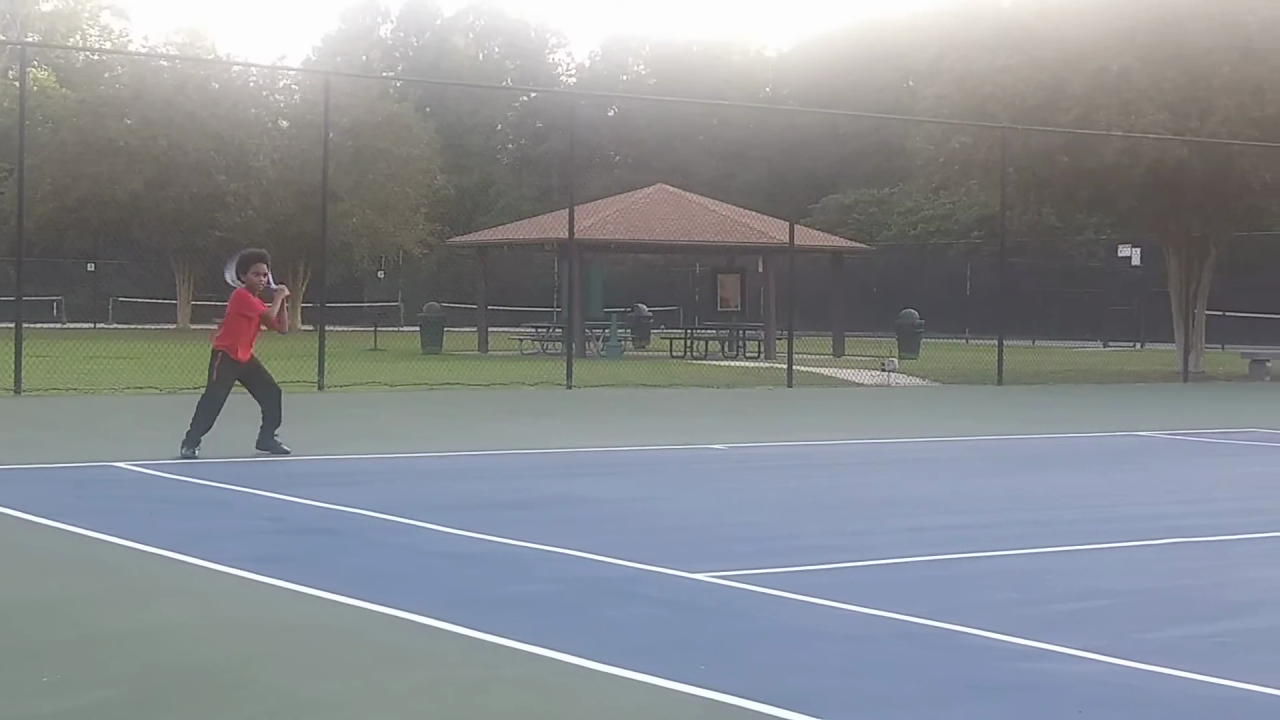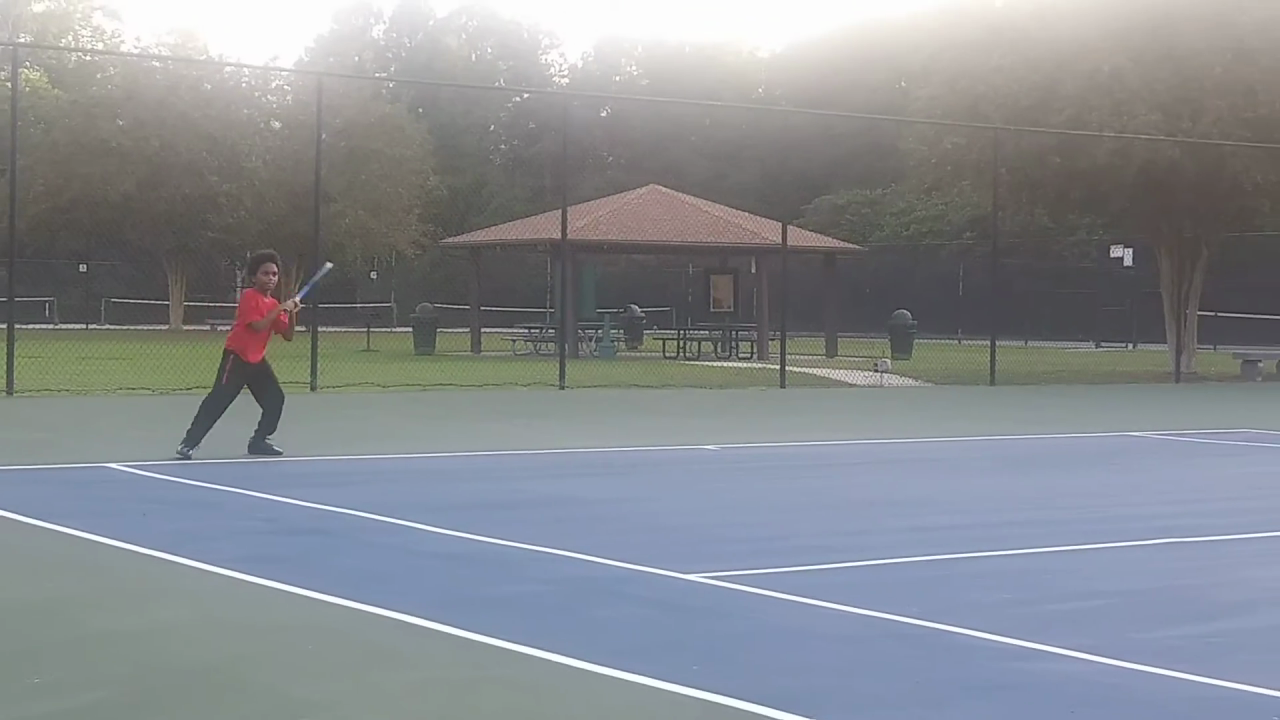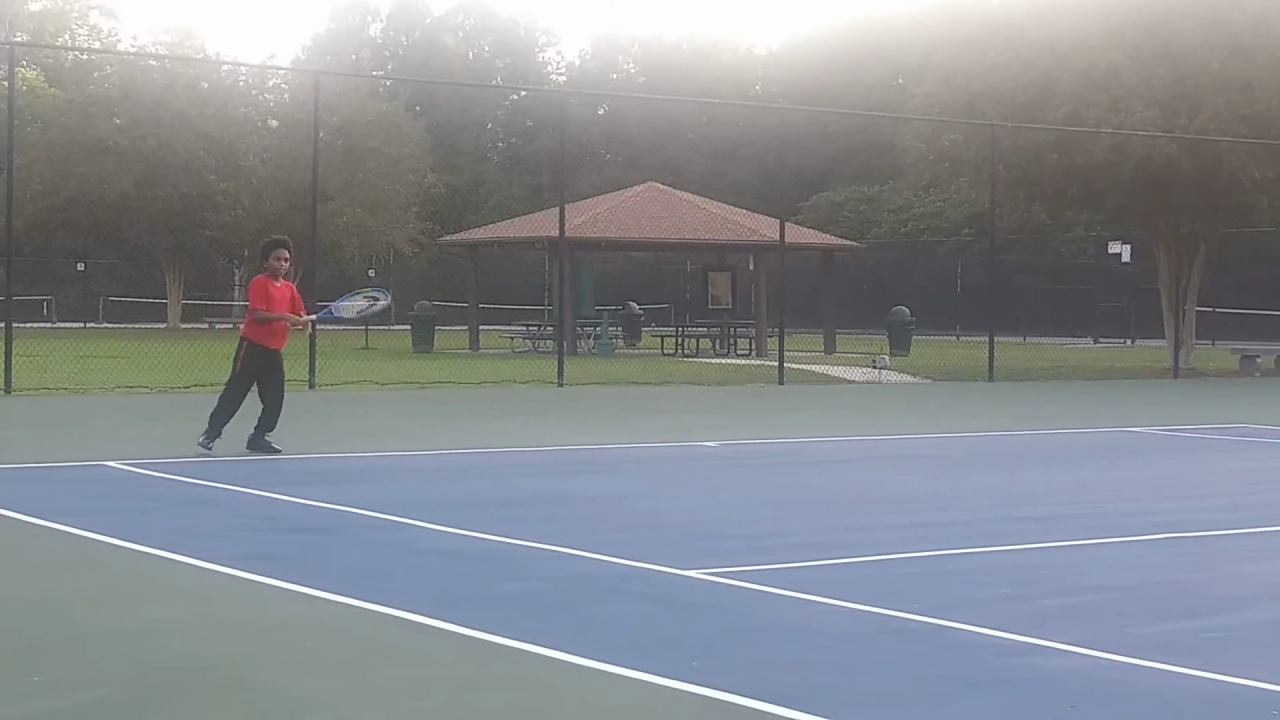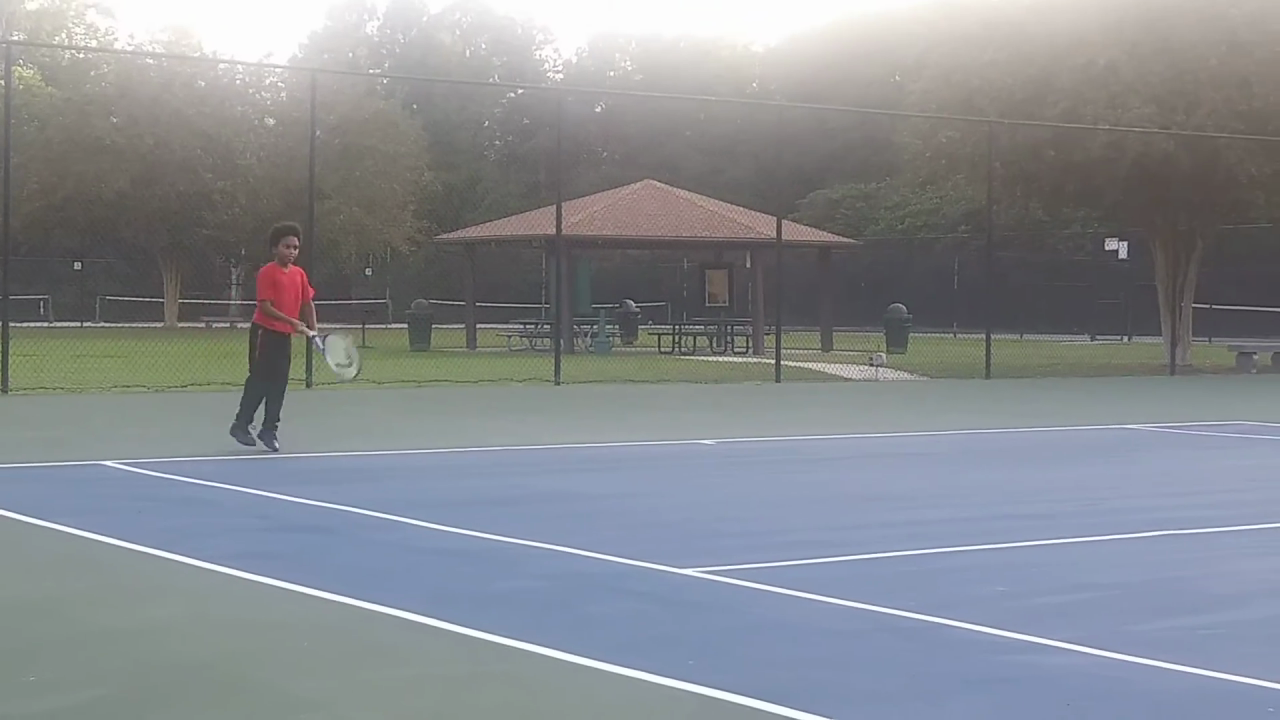
dt=0.1s
person 1, frame 1
left shoulder: (261, 301)
right shoulder: (241, 295)
left elbow: (281, 328)
right elbow: (269, 316)
left wrist: (281, 301)
right wrist: (279, 297)
left hip: (247, 358)
right hip: (225, 356)
left knee: (273, 394)
right knee: (212, 399)
left ankle: (267, 437)
right ankle: (191, 442)
person 1, frame 2
left shoulder: (274, 305)
right shoulder: (249, 297)
left elbow: (288, 335)
right elbow: (257, 326)
left wrist: (291, 313)
right wrist: (280, 309)
left hip: (257, 360)
right hip: (236, 356)
left knee: (275, 398)
right knee: (218, 399)
left ankle: (259, 441)
right ankle: (190, 442)
person 1, frame 3
left shoulder: (290, 288)
right shoulder: (259, 283)
left elbow: (297, 317)
right elbow: (258, 316)
left wrist: (305, 321)
right wrist: (286, 319)
left hip: (274, 349)
right hip: (252, 345)
left knee: (274, 396)
right knee: (235, 390)
left ankle: (259, 437)
right ankle: (211, 432)
person 1, frame 4
left shoulder: (299, 273)
right shoulder: (266, 272)
left elbow: (307, 303)
right elbow: (265, 306)
left wrist: (312, 327)
right wrist: (291, 321)
left hip: (285, 335)
right hip: (264, 332)
left knee: (278, 384)
right knee: (258, 380)
left ankle: (269, 429)
right ankle: (241, 425)
